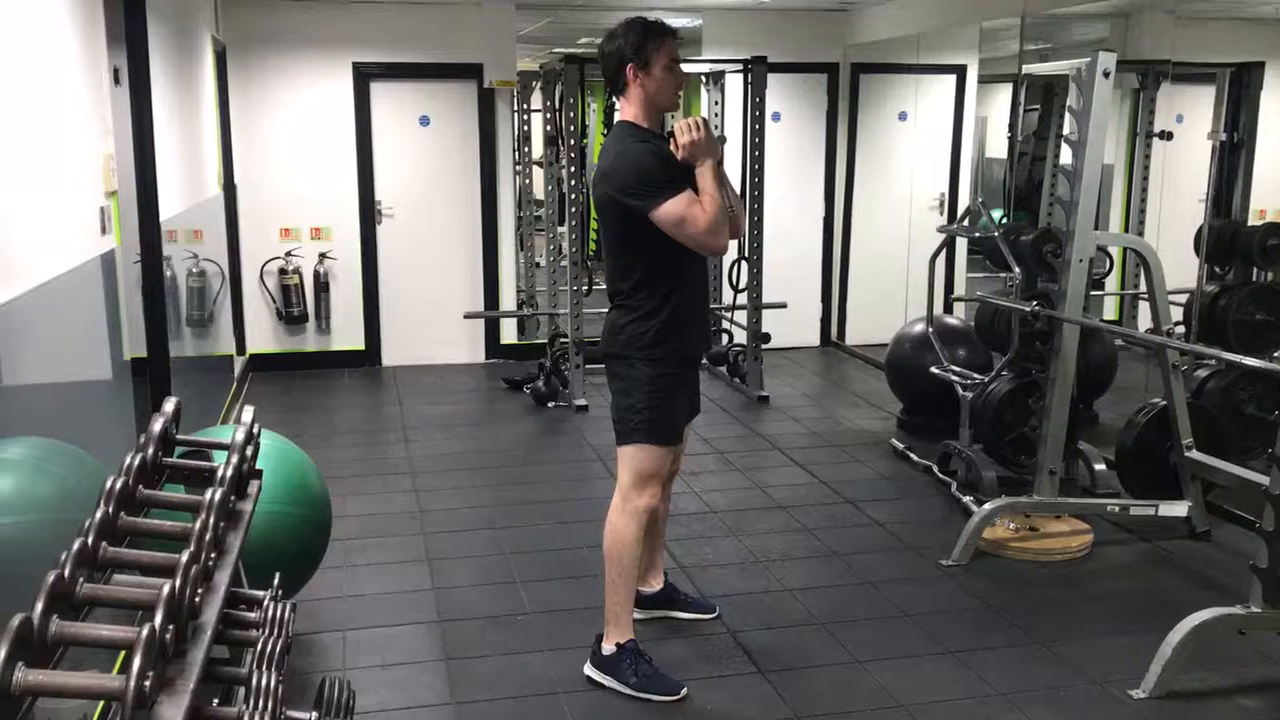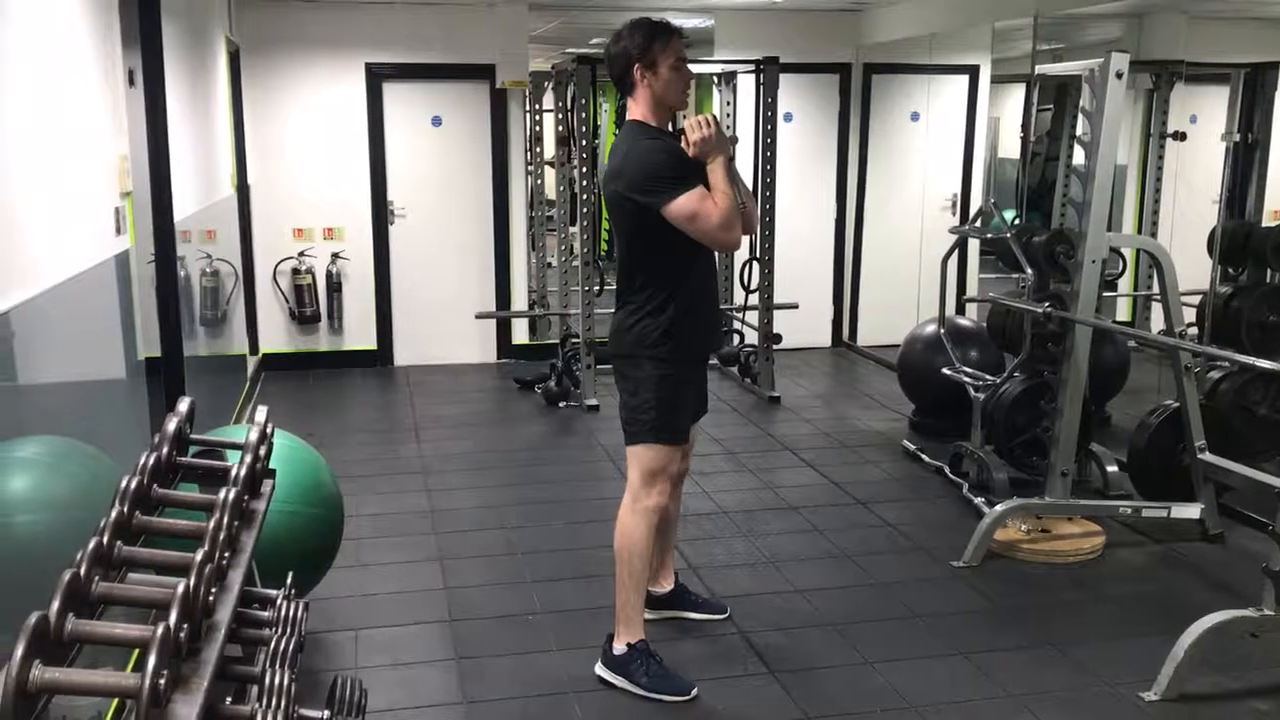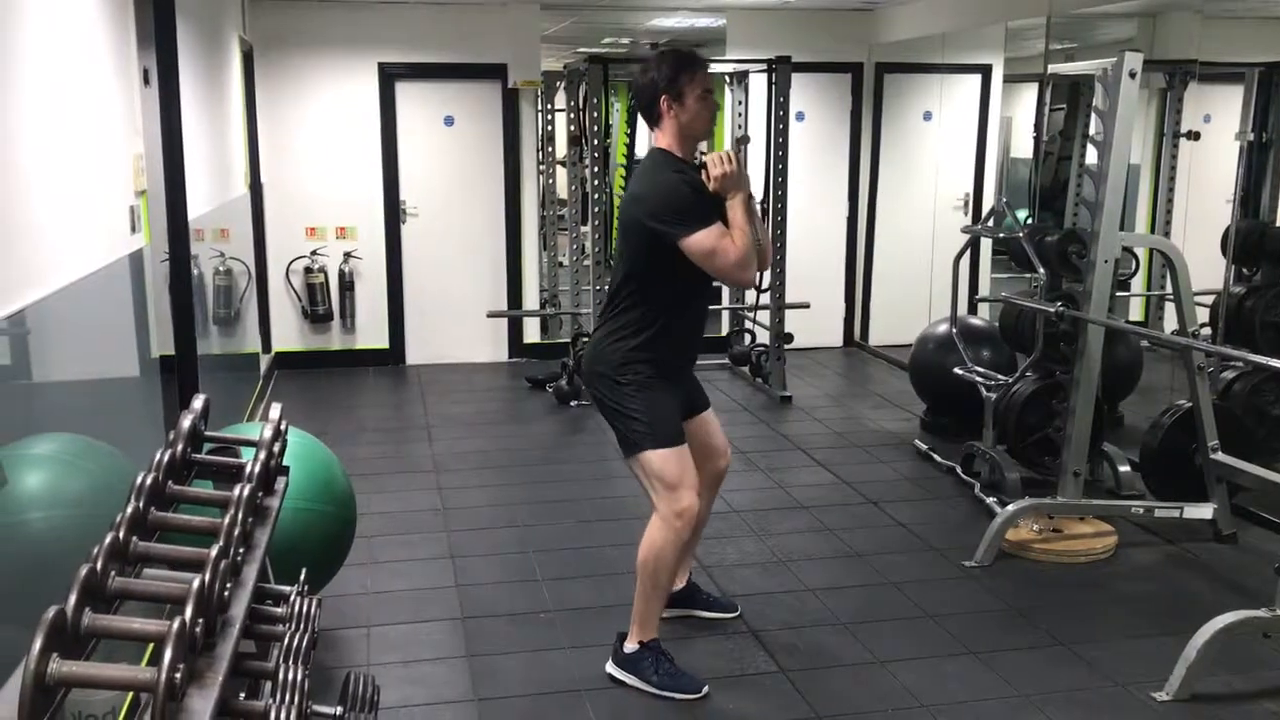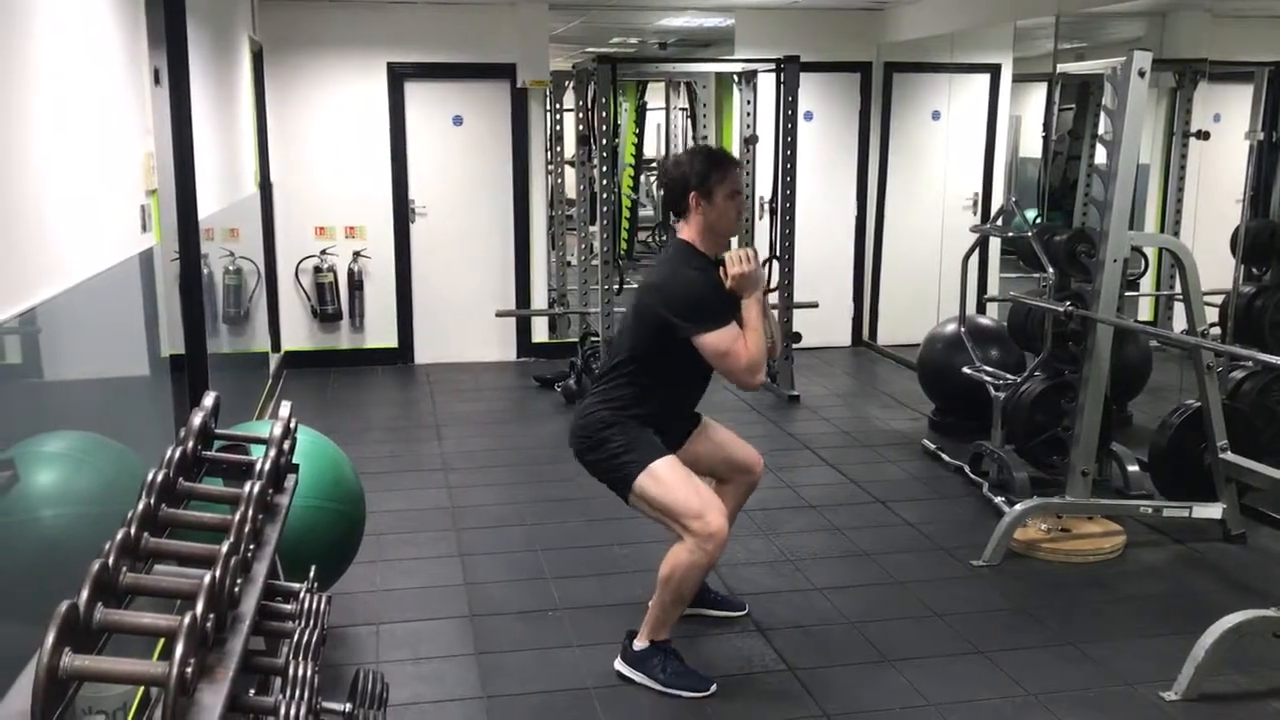
dt=1s
person 1, frame 1
left shoulder: (662, 147)
right shoulder: (632, 159)
left elbow: (733, 225)
right elbow: (710, 234)
left wrist: (706, 164)
right wrist: (704, 164)
left hip: (673, 339)
right hip: (645, 346)
left knee: (663, 473)
right knee: (640, 490)
left ankle: (651, 587)
right ankle: (614, 648)
person 1, frame 2
left shoulder: (671, 146)
right shoulder: (644, 156)
left elbow: (747, 221)
right elbow: (722, 232)
left wrist: (719, 160)
right wrist: (716, 161)
left hip: (680, 339)
right hip: (653, 346)
left knee: (674, 474)
right knee: (649, 490)
left ankle: (662, 588)
right ankle: (624, 649)
person 1, frame 3
left shoulder: (688, 177)
right shoulder: (664, 187)
left elbow: (759, 259)
right elbow: (738, 270)
left wrist: (737, 195)
right wrist: (734, 195)
left hip: (663, 358)
right hip: (628, 367)
left knee: (713, 464)
right knee: (679, 502)
left ankle: (676, 586)
right ankle: (636, 649)
person 1, frame 4
left shoulder: (704, 267)
right shoulder: (684, 281)
left elbow: (767, 347)
right elbow: (750, 373)
left wrist: (750, 294)
right wrist: (750, 295)
left hip: (655, 414)
right hip: (612, 428)
left knee: (746, 467)
right knee: (708, 526)
left ankle: (686, 586)
right ankle: (644, 649)
